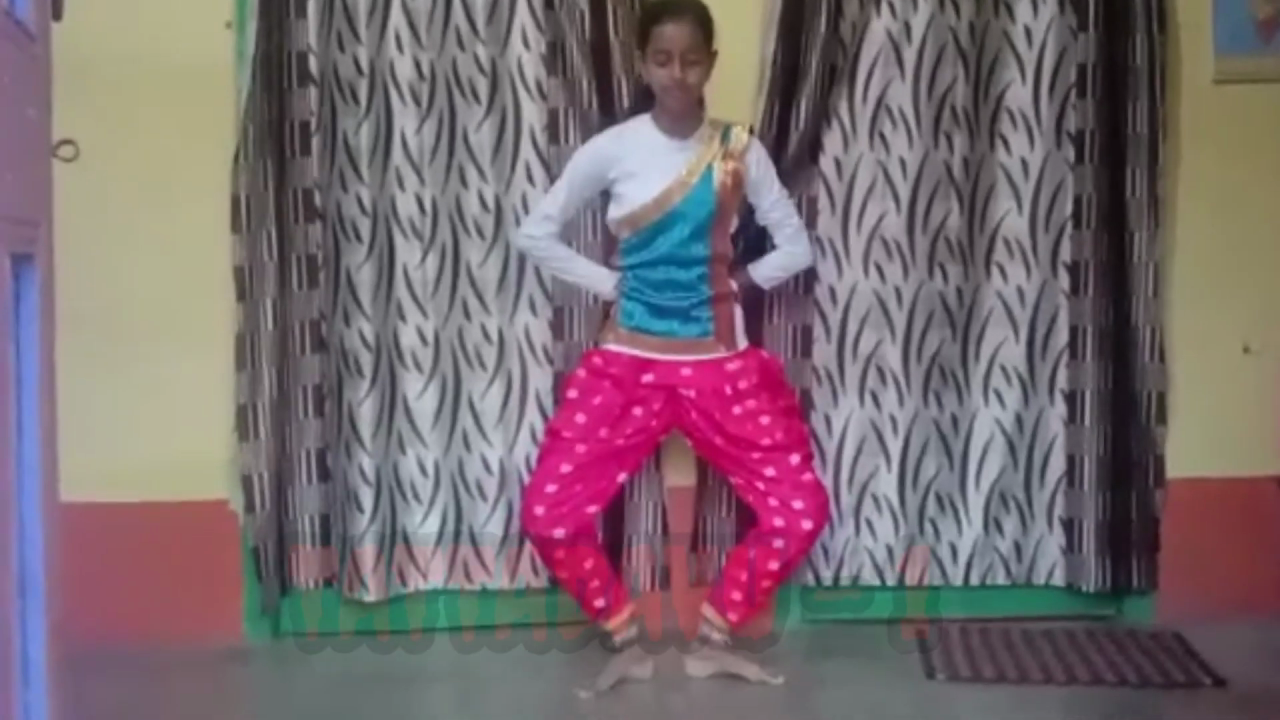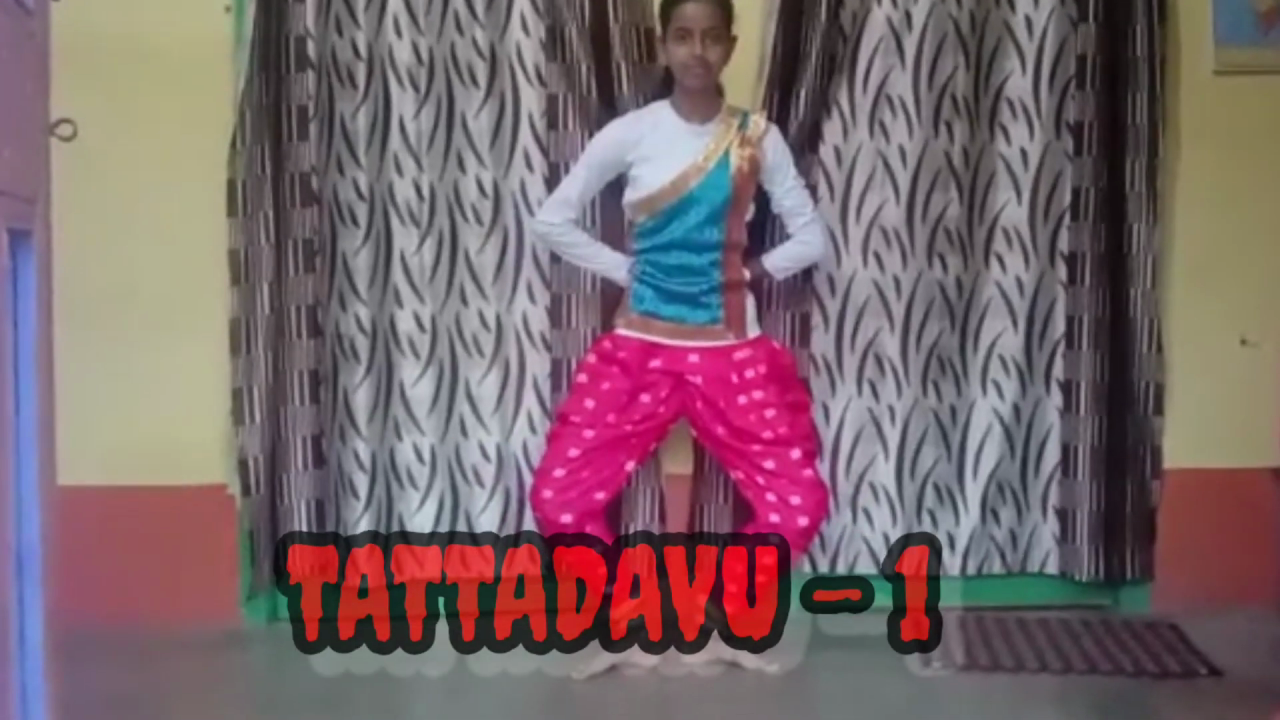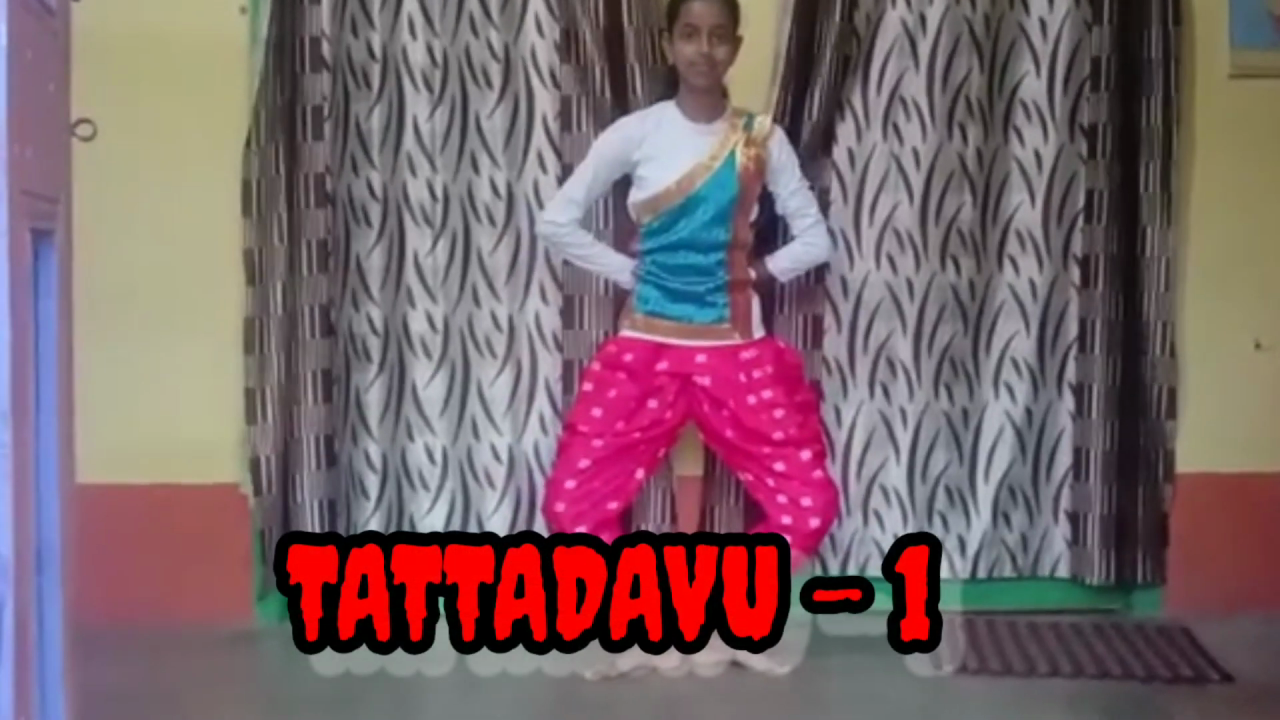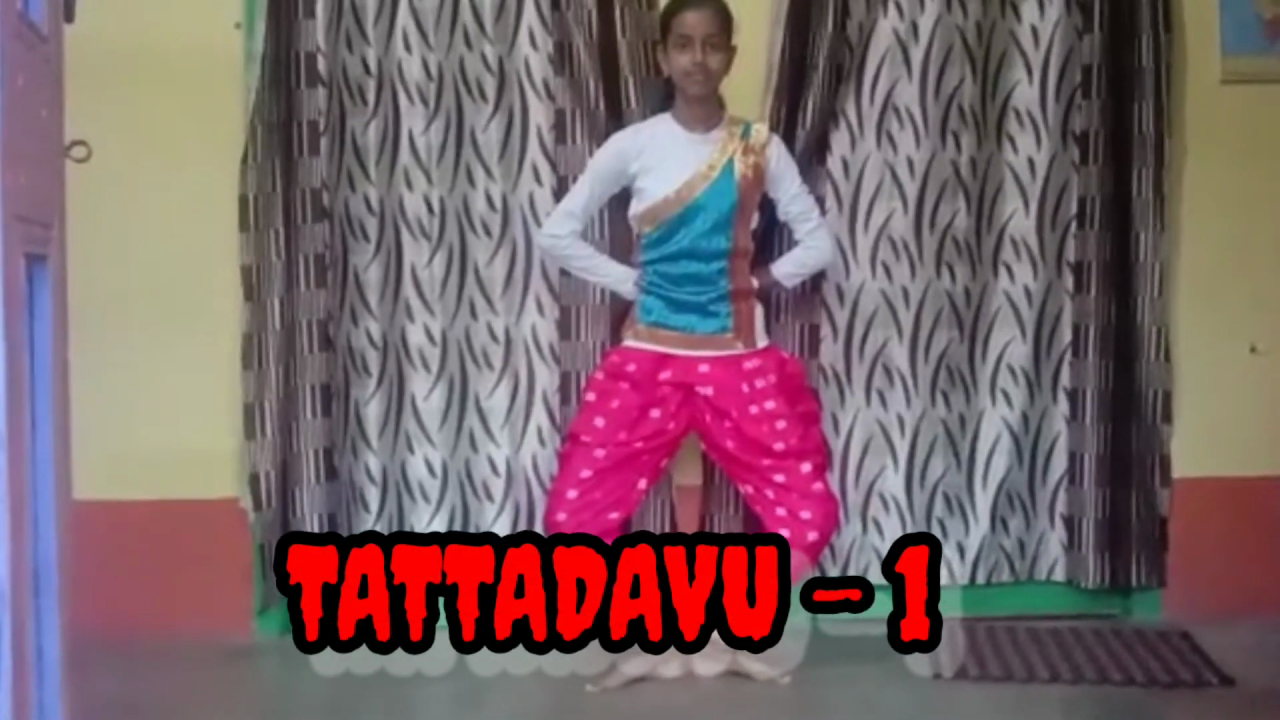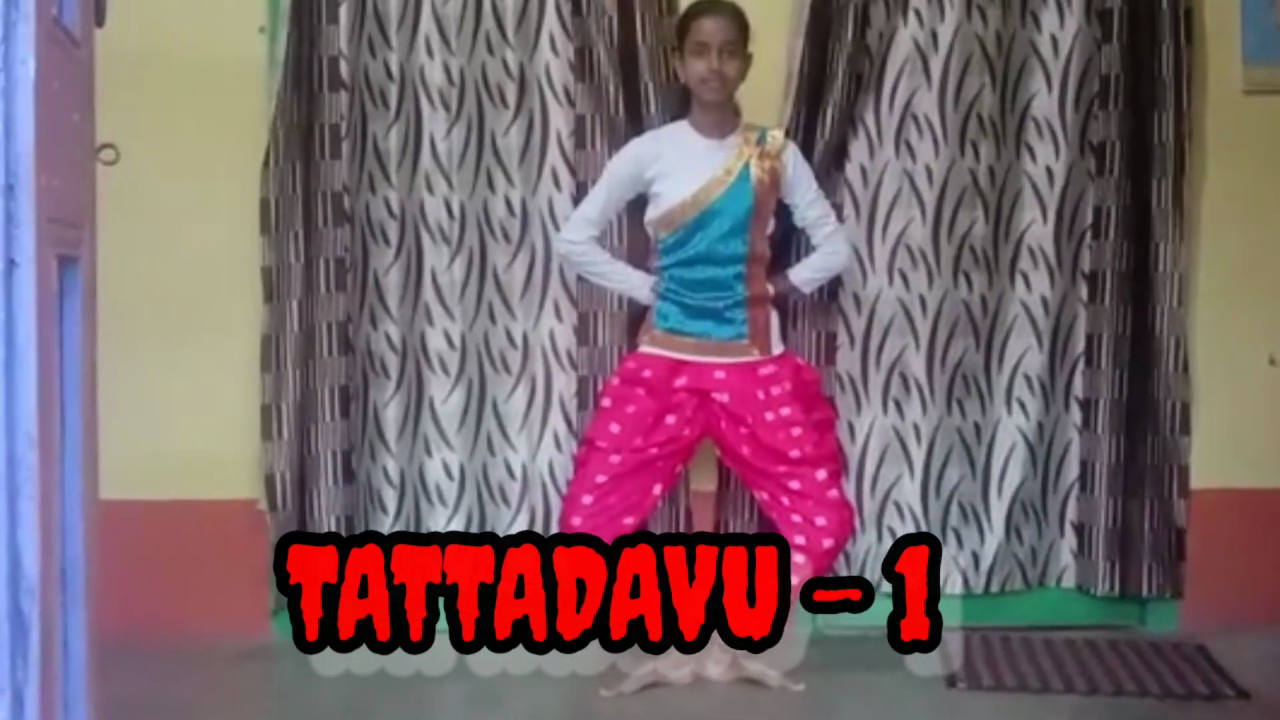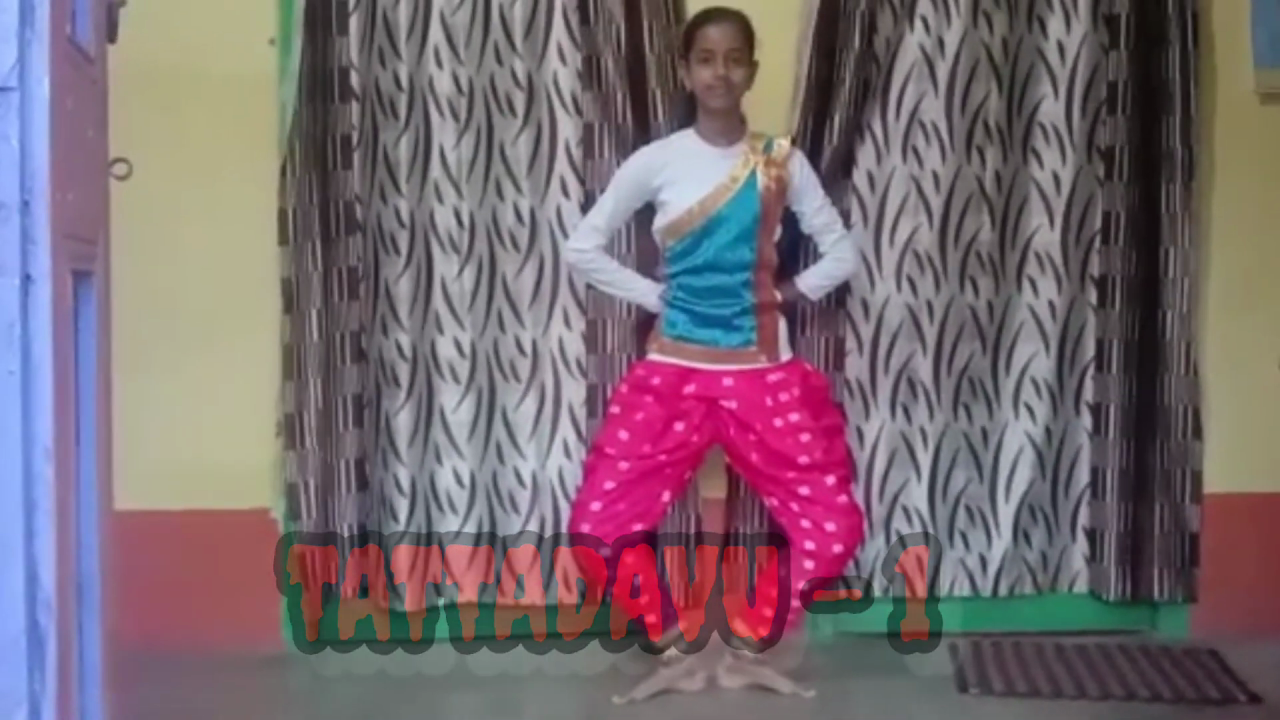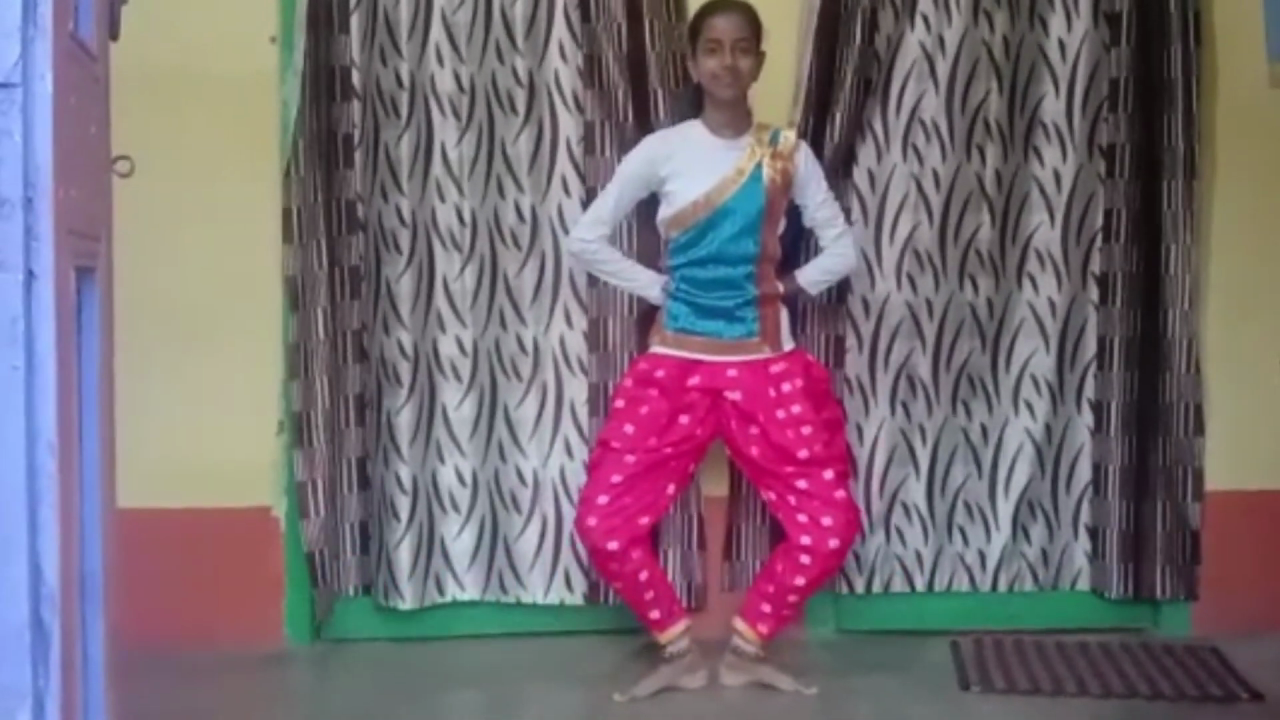
dt=0.7s
person 1, frame 1
left shoulder: (740, 151)
right shoulder: (611, 149)
left elbow: (797, 245)
right elbow: (534, 234)
left wrist: (737, 278)
right wrist: (609, 282)
left hip: (720, 363)
right hip: (629, 362)
left knee: (800, 509)
right knee: (549, 514)
left ankle: (713, 637)
right ankle: (626, 641)
person 1, frame 2
left shoulder: (758, 137)
right shoulder: (630, 133)
left elbow: (812, 237)
right elbow: (551, 220)
left wrist: (752, 269)
right wrist: (626, 268)
left hip: (730, 350)
right hip: (640, 348)
left knee: (799, 501)
right knee: (559, 496)
person 1, frame 3
left shoulder: (762, 138)
right shoulder: (634, 133)
left elbow: (816, 239)
right elbow: (555, 221)
left wrist: (757, 271)
right wrist: (628, 271)
left hip: (736, 351)
right hip: (646, 349)
left knee: (809, 502)
right knee: (571, 506)
person 1, frame 4
left shoulder: (760, 147)
right shoulder: (633, 146)
left elbow: (819, 243)
right elbow: (556, 235)
left wrist: (762, 280)
right wrist: (632, 282)
left hip: (739, 360)
right hip: (649, 359)
left knee: (810, 513)
right knee: (573, 516)
person 1, frame 5
left shoulder: (777, 153)
right shoulder: (648, 152)
left elbow: (836, 248)
right elbow: (572, 240)
left wrist: (778, 286)
right wrist: (650, 287)
left hip: (755, 367)
right hip: (664, 365)
left knee: (825, 521)
right knee: (588, 523)
person 1, frame 6
left shoulder: (783, 162)
right shoulder: (656, 162)
left elbow: (841, 253)
right elbow: (581, 249)
left wrist: (786, 293)
right wrist: (657, 296)
left hip: (763, 375)
right hip: (673, 373)
left knee: (833, 529)
right knee: (597, 526)
person 1, frame 7
left shoulder: (789, 153)
right shoulder: (661, 150)
left elbow: (843, 248)
right elbow: (586, 239)
left wrist: (788, 284)
right wrist: (660, 287)
left hip: (767, 365)
right hip: (676, 364)
left knee: (829, 523)
right knee: (604, 519)
left ankle: (746, 647)
right ankle: (680, 653)
